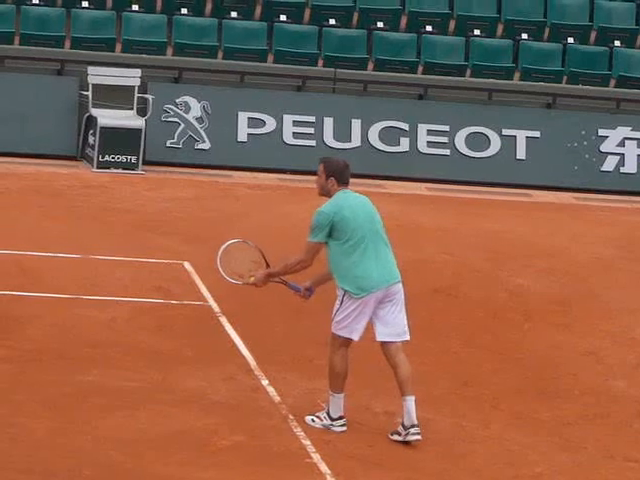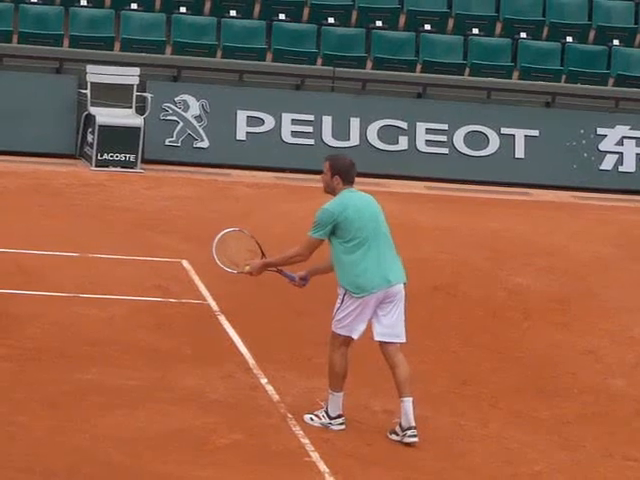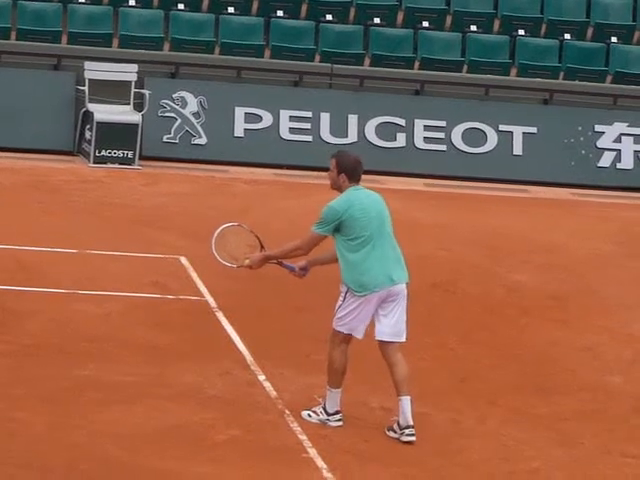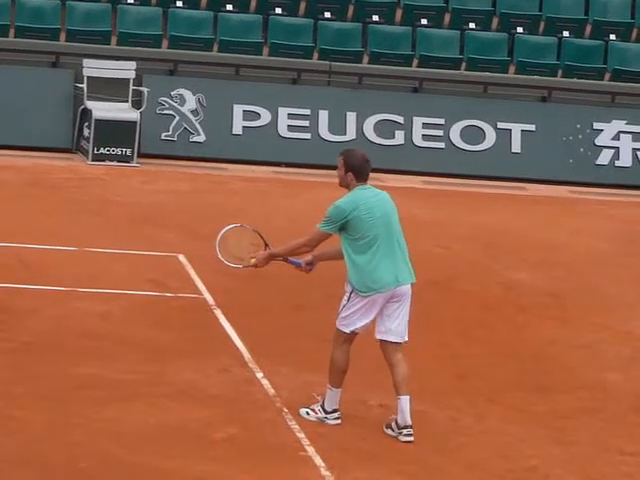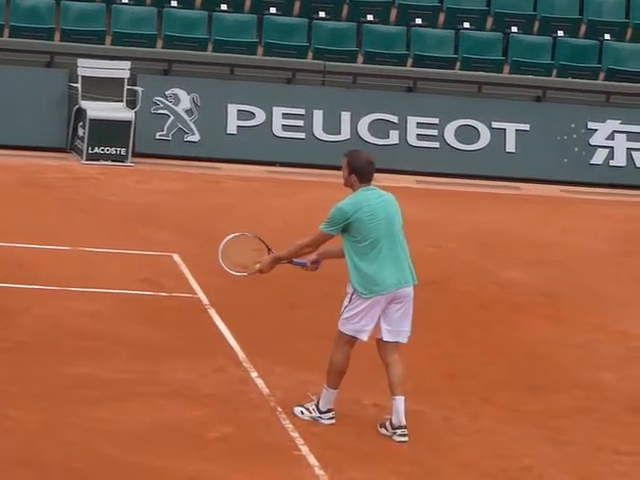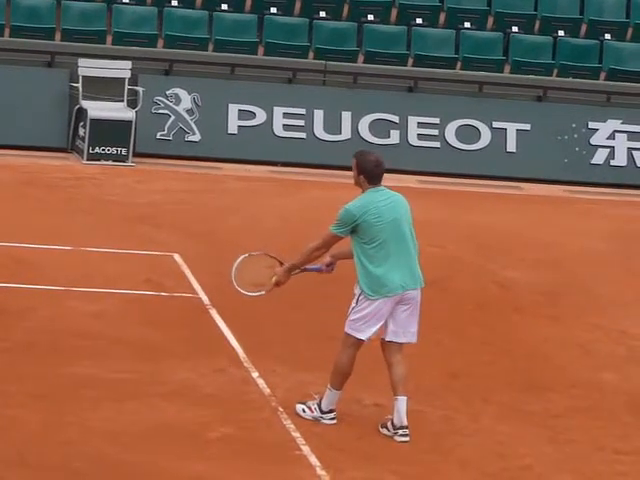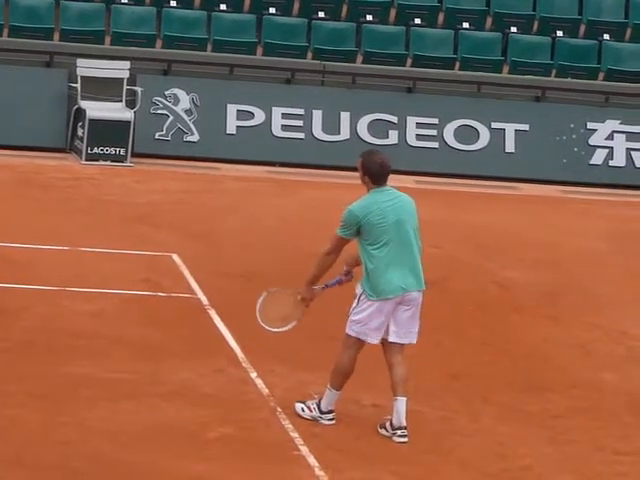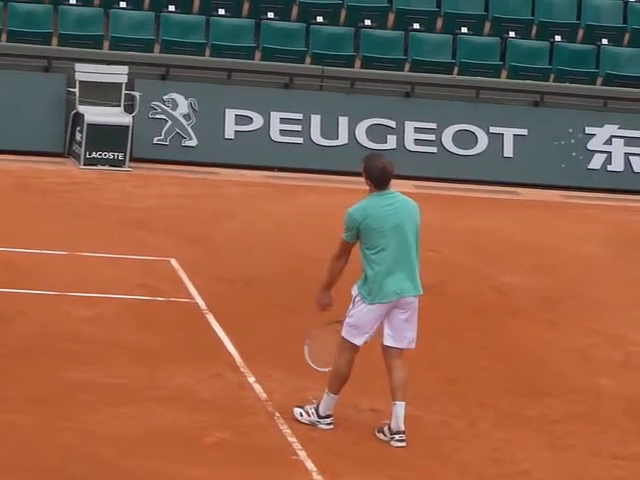
dt=0.5s
person 1, frame 1
left shoulder: (327, 212)
right shoulder: (364, 202)
left elbow: (304, 261)
left wrist: (268, 274)
right wrist: (315, 283)
left hip: (360, 288)
right hip: (390, 282)
left knee: (339, 346)
right knee: (394, 350)
left ankle: (335, 415)
right ankle: (410, 422)
person 1, frame 2
left shoulder: (332, 210)
right shoulder: (368, 200)
left elbow: (302, 253)
left wrist: (264, 264)
right wrist: (311, 273)
left hip: (361, 287)
right hip: (393, 282)
left knee: (339, 344)
right knee: (393, 350)
left ankle: (334, 413)
right ankle: (408, 424)
person 1, frame 3
left shoulder: (338, 207)
right shoulder: (376, 199)
left elbow: (303, 246)
left wrist: (264, 257)
right wrist: (311, 264)
left hip: (363, 286)
right hip: (396, 281)
left knee: (339, 341)
right knee: (393, 349)
left ankle: (331, 410)
right ankle: (405, 422)
person 1, frame 4
left shoulder: (345, 206)
right shoulder: (384, 198)
left elbow: (307, 243)
left wrist: (270, 255)
right wrist: (317, 258)
left hip: (369, 286)
right hip: (401, 282)
left knee: (342, 341)
right knee: (393, 350)
left ankle: (330, 409)
right ankle: (404, 422)
person 1, frame 5
left shoulder: (347, 208)
right shoulder: (390, 199)
left elbow: (310, 244)
left wrist: (275, 259)
right wrist: (323, 255)
left hip: (370, 288)
right hip: (403, 284)
left knee: (343, 343)
right knee: (390, 351)
left ankle: (324, 408)
right ankle: (398, 422)
person 1, frame 6
left shoulder: (355, 209)
right shoulder: (400, 201)
left elbow: (320, 247)
left wrist: (288, 269)
right wrist: (338, 256)
left hip: (378, 289)
right hip: (410, 285)
left knee: (350, 345)
right knee: (394, 351)
left ankle: (326, 408)
right ankle: (400, 422)
person 1, frame 7
left shoulder: (358, 210)
right shoulder: (408, 202)
left elbow: (331, 253)
left wrist: (309, 284)
right wrist: (353, 263)
left hip: (380, 290)
right hip: (412, 287)
left knee: (351, 346)
right knee: (395, 352)
left ankle: (325, 408)
right ankle: (399, 422)
person 1, frame 8
left shoulder: (358, 212)
right shoulder: (412, 207)
left elbow: (341, 257)
left wrist: (325, 290)
left hip: (374, 292)
right hip: (408, 291)
left knee: (347, 350)
right knee: (395, 356)
left ankle: (323, 413)
right ankle: (397, 427)
